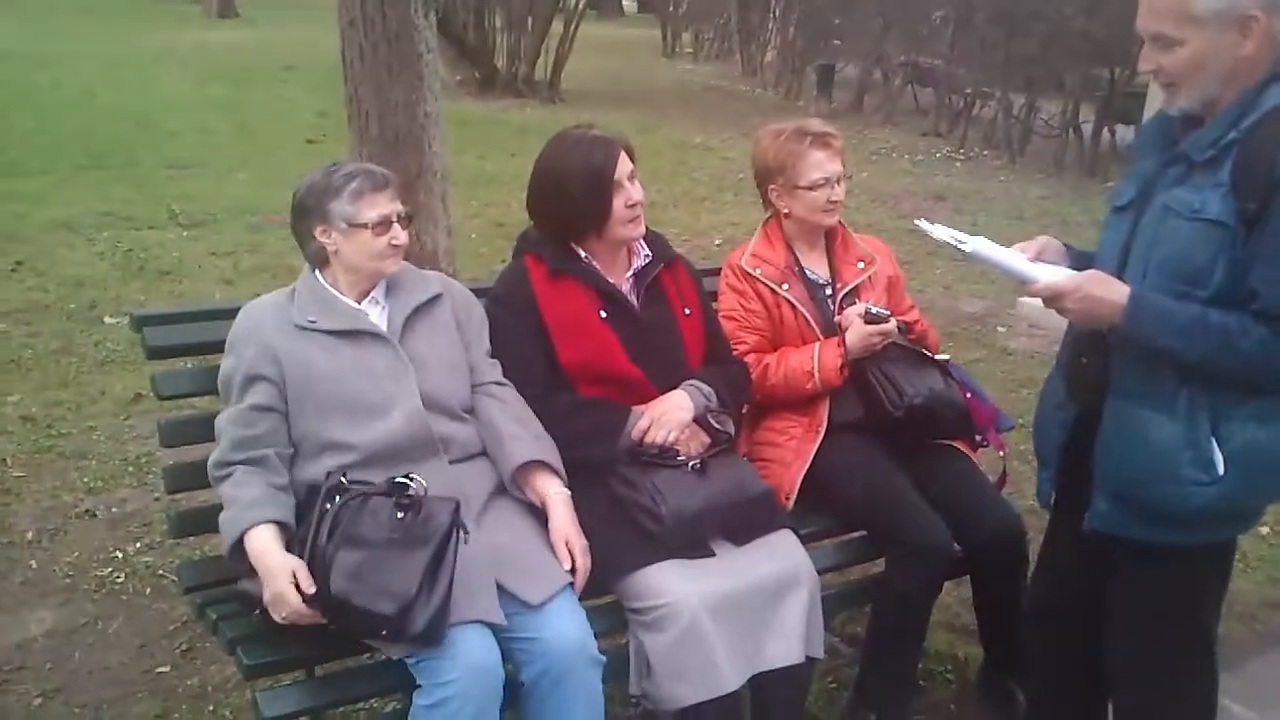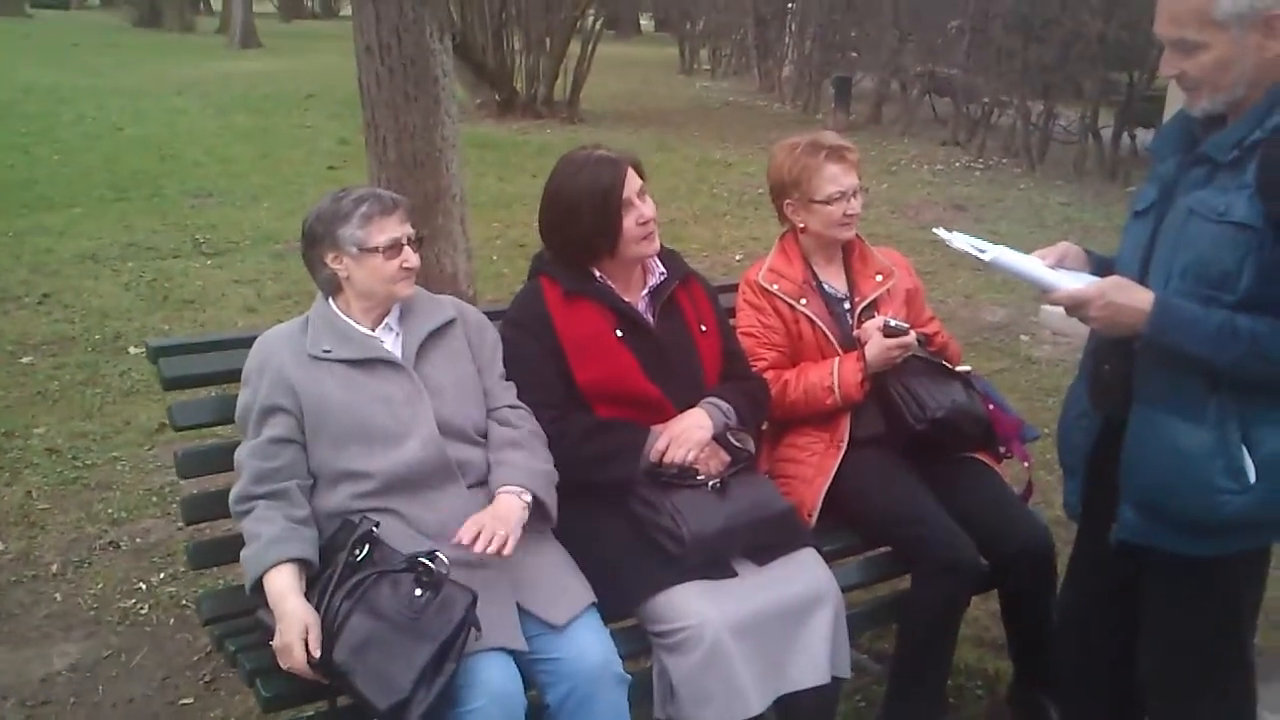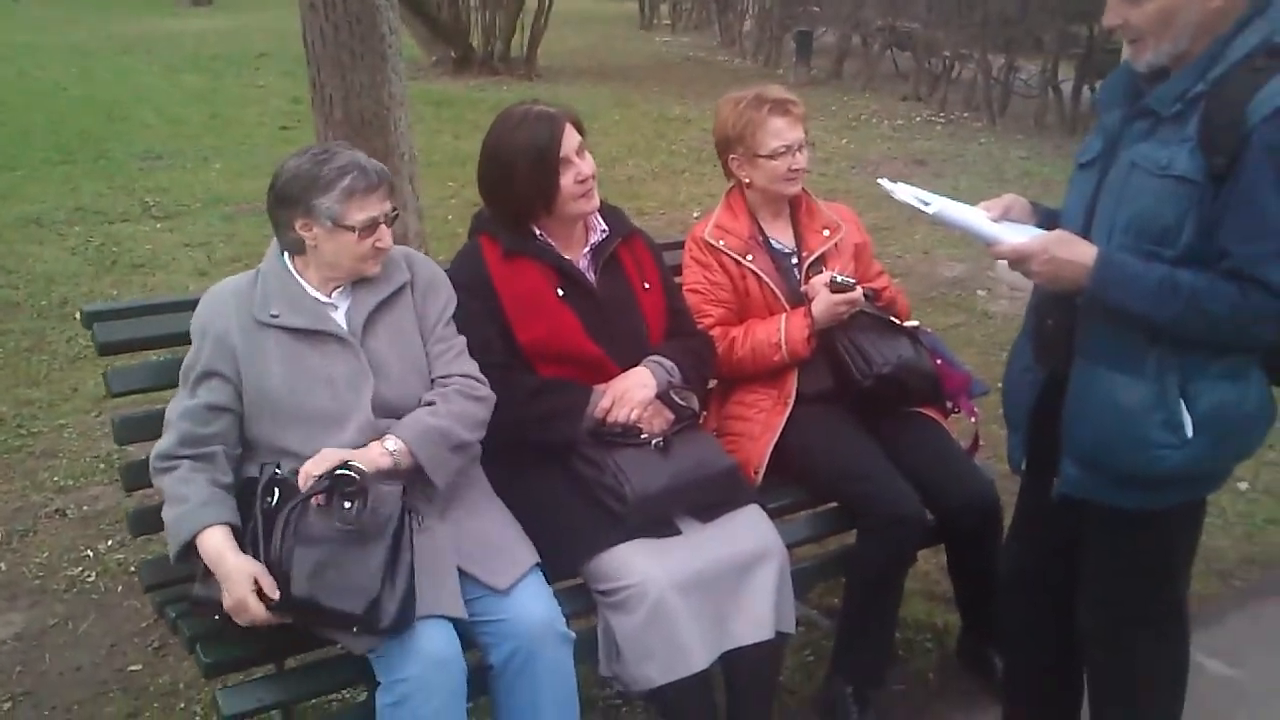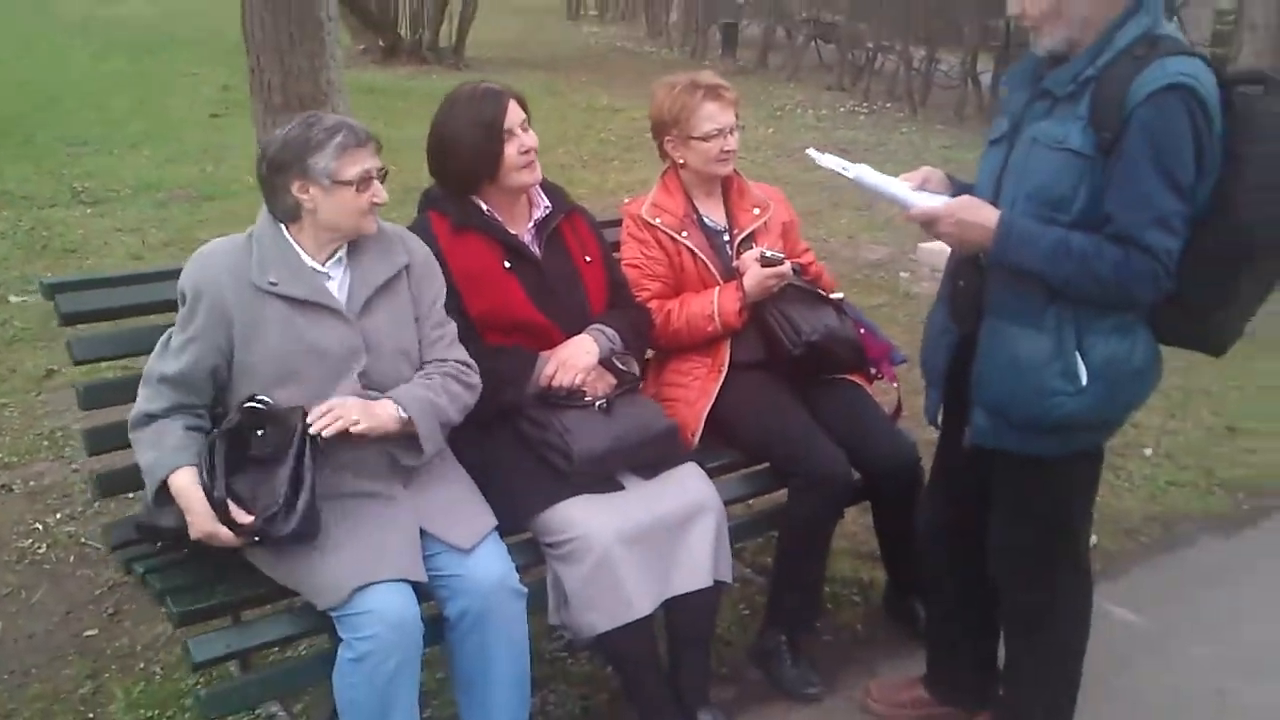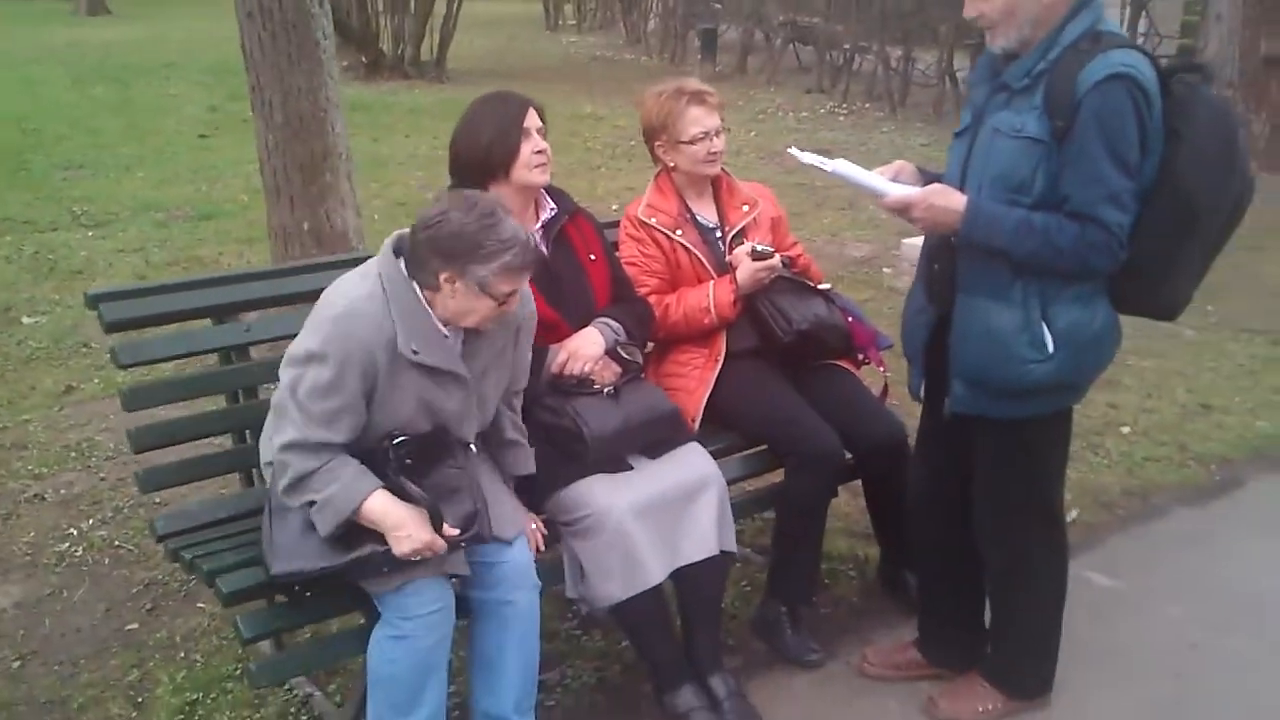
dt=1s
person 1, frame 1
right shoulder: (1170, 132)
left wrist: (1130, 310)
right wrist: (1072, 262)
left hip: (1182, 472)
right hip: (1098, 443)
right knee: (1057, 637)
person 1, frame 2
right shoulder: (1187, 136)
left wrist: (1154, 316)
right wrist: (1094, 266)
left hip: (1209, 484)
right hip: (1123, 454)
right knee: (1088, 653)
person 1, frame 3
right shoulder: (1140, 85)
left wrist: (1097, 273)
right wrist: (1040, 219)
left hip: (1151, 429)
right hip: (1066, 401)
left knee: (1127, 628)
right knee: (1033, 589)
person 1, frame 4
left shoulder: (1161, 90)
right shoulder: (1046, 71)
left elbow: (1143, 268)
left wrist: (999, 235)
right wrist: (957, 193)
left hip: (1055, 379)
right hip: (983, 356)
left knee: (1035, 564)
right knee: (952, 531)
person 1, frame 5
left shoulder: (1106, 82)
right shoulder: (1005, 67)
left elbow: (1098, 241)
left wrist: (968, 217)
right wrist: (926, 182)
left hip: (1026, 349)
right hip: (961, 333)
left knee: (1015, 520)
right knee: (939, 499)
right ankle: (948, 639)
person 2, frame 1
left shoulder: (668, 267)
right shoulder: (523, 289)
left elbow: (731, 369)
right elbow: (531, 411)
left wrist: (691, 396)
right wrist: (636, 423)
left hip: (692, 463)
right hip: (597, 476)
left knee: (789, 570)
right knee: (682, 599)
person 2, frame 2
left shoulder: (684, 285)
right shoulder: (538, 312)
left elbow: (749, 386)
right elbow: (546, 436)
left wrist: (709, 416)
right wrist: (654, 444)
left hip: (710, 483)
right hip: (611, 499)
left knee: (814, 588)
right knee: (704, 620)
person 2, frame 3
left shoulder: (627, 242)
right shoulder: (479, 271)
left elbow: (695, 344)
right elbow: (491, 400)
left wrist: (653, 373)
right wrist: (597, 403)
left hip: (655, 440)
right hip: (552, 460)
left knee: (757, 545)
right knee: (647, 579)
person 2, frame 4
left shoulder: (567, 217)
right shoulder: (434, 243)
left elbow: (633, 314)
left wrist: (595, 342)
right wrist: (546, 368)
left hip: (596, 402)
right hip: (502, 423)
left knee: (695, 501)
right knee: (594, 531)
person 2, frame 5
left shoulder: (573, 221)
left elbow: (636, 306)
left wrist: (602, 332)
right wrist: (556, 360)
left hip: (602, 393)
right hip: (519, 412)
left knee: (698, 476)
right knee: (607, 506)
left ankle: (708, 663)
person 3, frame 1
left shoulder: (873, 255)
right shoulder: (747, 272)
left elbow: (920, 337)
right elbow: (747, 376)
left wrist: (889, 336)
right wrist: (841, 350)
right hip: (812, 431)
left knee: (1000, 529)
right knee: (925, 540)
person 3, frame 2
left shoulder: (891, 267)
right shoulder: (764, 288)
left elbow: (940, 348)
right elbow: (768, 393)
left wrist: (907, 350)
right wrist: (860, 365)
right hip: (833, 447)
left knee: (1028, 542)
right knee: (951, 557)
person 3, frame 3
left shoulder: (838, 222)
right shoulder: (711, 244)
left elbow: (888, 300)
right elbow: (715, 349)
left wrist: (862, 305)
right wrist: (807, 321)
right hip: (781, 403)
left knee: (974, 496)
right knee: (897, 511)
left ankle: (985, 639)
person 3, frame 4
left shoulder: (767, 202)
right shoulder: (648, 222)
left elbow: (811, 273)
right elbow: (653, 321)
left wrist: (792, 280)
right wrist: (740, 294)
right hip: (715, 371)
left knee: (895, 456)
right knee: (826, 471)
left ankle: (909, 591)
right ankle: (782, 635)
person 3, frame 5
left shoulder: (757, 199)
right shoulder: (644, 223)
left elbow: (801, 266)
right elbow: (652, 315)
left wrist: (779, 273)
right wrist: (733, 286)
right hip: (711, 360)
left knee: (885, 434)
right knee: (818, 448)
left ankle: (900, 563)
right ankle: (782, 607)
person 4, frame 1
left shoulder: (446, 298)
right shoulder: (265, 328)
left elbow: (493, 399)
right elbow: (249, 462)
left wrist: (554, 496)
right wrist: (270, 555)
left hip: (482, 506)
left knee: (568, 645)
right knee: (467, 663)
person 4, frame 2
left shoulder: (458, 322)
right shoulder: (281, 357)
left elbow: (511, 422)
right elbow: (271, 494)
left wrist: (513, 502)
right wrist: (287, 599)
left hip: (501, 531)
left knee: (593, 667)
person 4, frame 3
left shoulder: (415, 277)
right shoulder: (231, 314)
left elbow: (468, 394)
right elbow: (191, 455)
left wrist: (379, 454)
right wrist: (225, 557)
left hip: (443, 494)
left knee: (536, 627)
right knee: (428, 655)
person 4, frame 4
left shoulder: (402, 253)
right shoulder: (223, 275)
left elbow: (456, 374)
right elbow: (164, 405)
left wrist: (385, 413)
right wrist: (191, 492)
left hip: (411, 463)
right hip: (305, 492)
left knee: (492, 585)
right knee: (385, 614)
person 4, frame 5
left shoulder: (510, 305)
right shoulder: (353, 320)
left elbow: (503, 403)
right elbow: (301, 455)
left wrist: (508, 494)
right wrist: (390, 515)
right hip: (353, 486)
left knee: (513, 569)
right knee: (421, 597)
